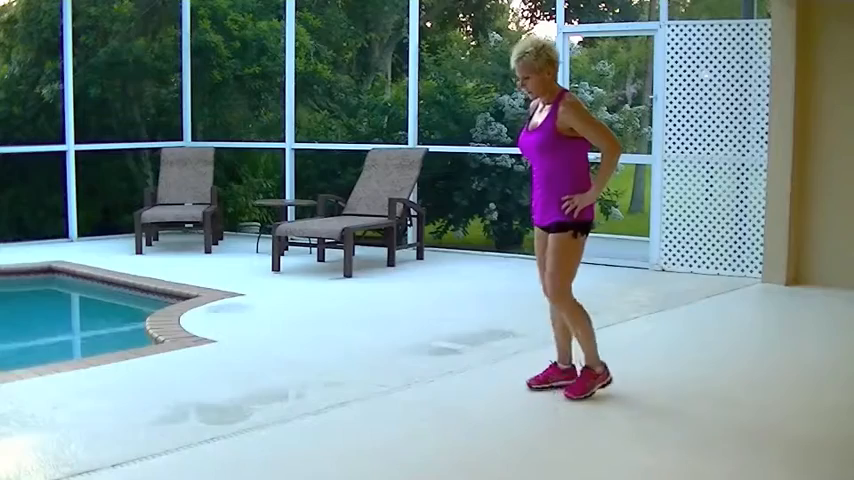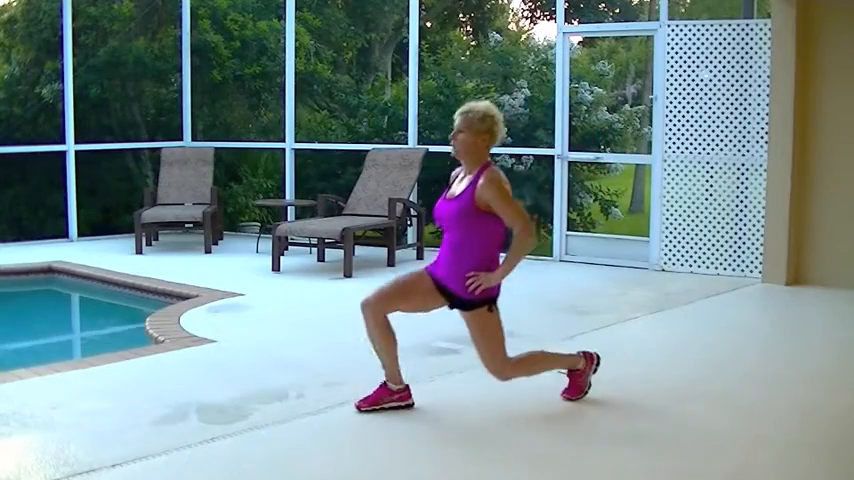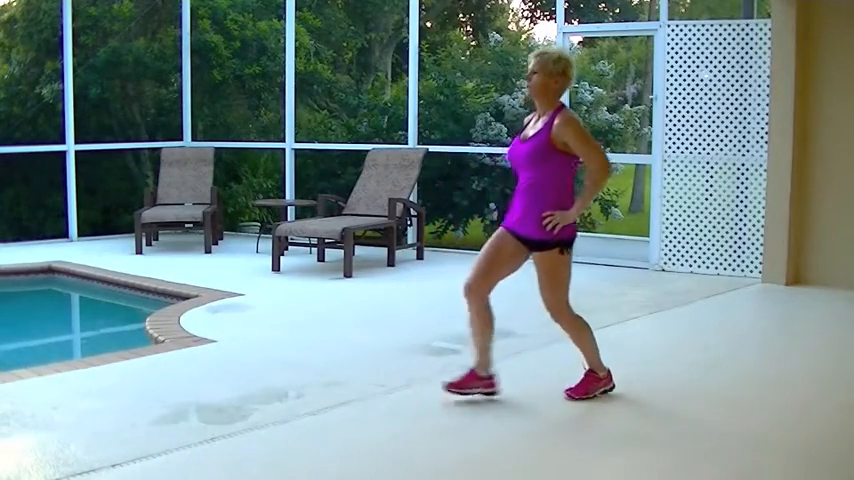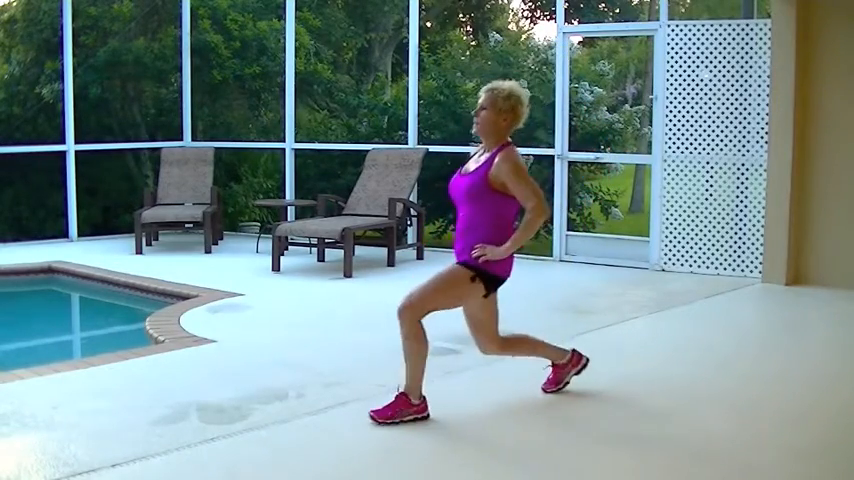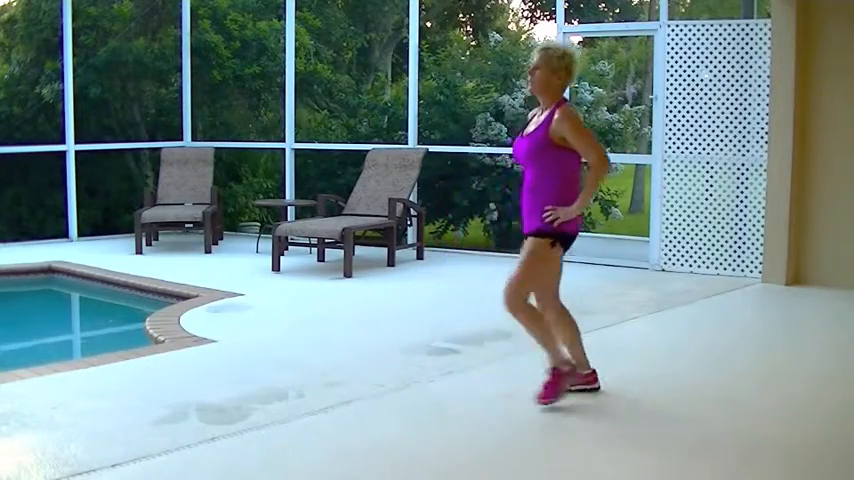
dt=1s
person 1, frame 1
left shoulder: (568, 108)
right shoulder: (536, 107)
left elbow: (612, 148)
left wrist: (592, 194)
left hip: (569, 214)
right hip: (543, 213)
left knee: (559, 294)
right knee: (552, 293)
left ankle: (596, 368)
right ankle: (563, 365)
person 1, frame 2
left shoulder: (490, 181)
right shoulder: (457, 175)
left elbow: (526, 231)
left wrist: (498, 275)
left hip: (471, 288)
right hip: (440, 276)
left knee: (501, 369)
right knee: (372, 307)
left ankle: (580, 363)
right ankle: (396, 388)
person 1, frame 3
left shoulder: (565, 122)
right shoulder: (532, 120)
left elbow: (601, 166)
left wrist: (574, 212)
left hip: (550, 231)
right hip: (516, 224)
left knee: (557, 309)
right knee: (474, 290)
left ankle: (600, 375)
right ankle: (483, 372)
person 1, frame 4
left shoulder: (506, 160)
right shoulder: (479, 154)
left elbow: (539, 210)
left wrist: (505, 249)
left hip: (483, 265)
right hip: (469, 263)
left knee: (408, 311)
right knee: (491, 344)
left ankle: (413, 400)
right ankle: (566, 358)
person 1, frame 5
left shoulder: (564, 116)
right shoulder: (536, 115)
left elbow: (600, 162)
left wrist: (576, 207)
left hip: (554, 224)
right hip: (536, 221)
left knee: (513, 298)
right knee: (547, 303)
left ankle: (563, 366)
right ankle: (582, 369)
